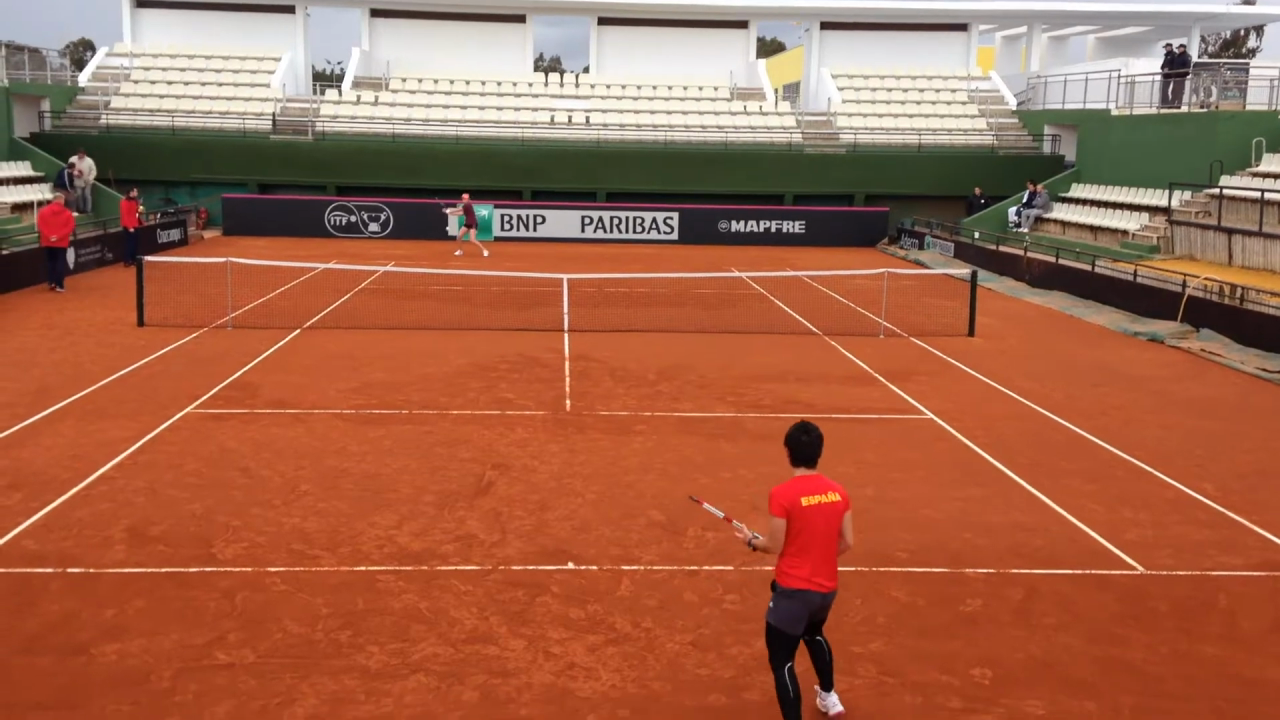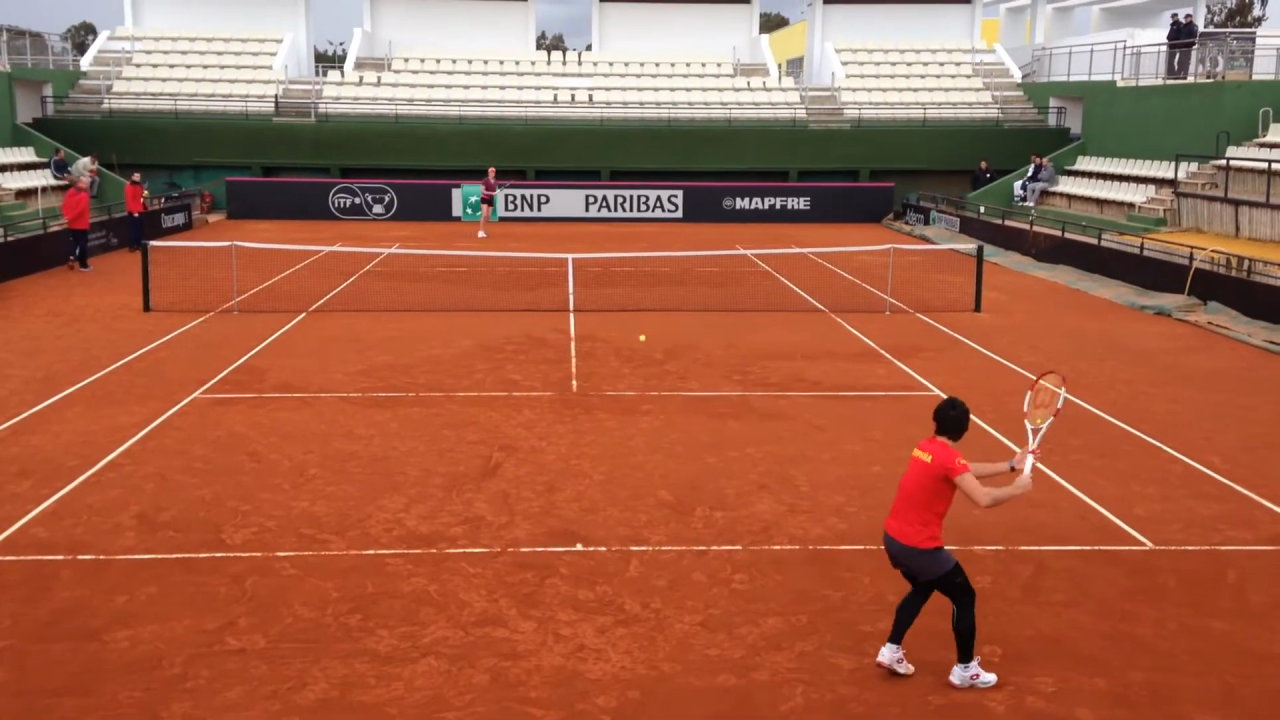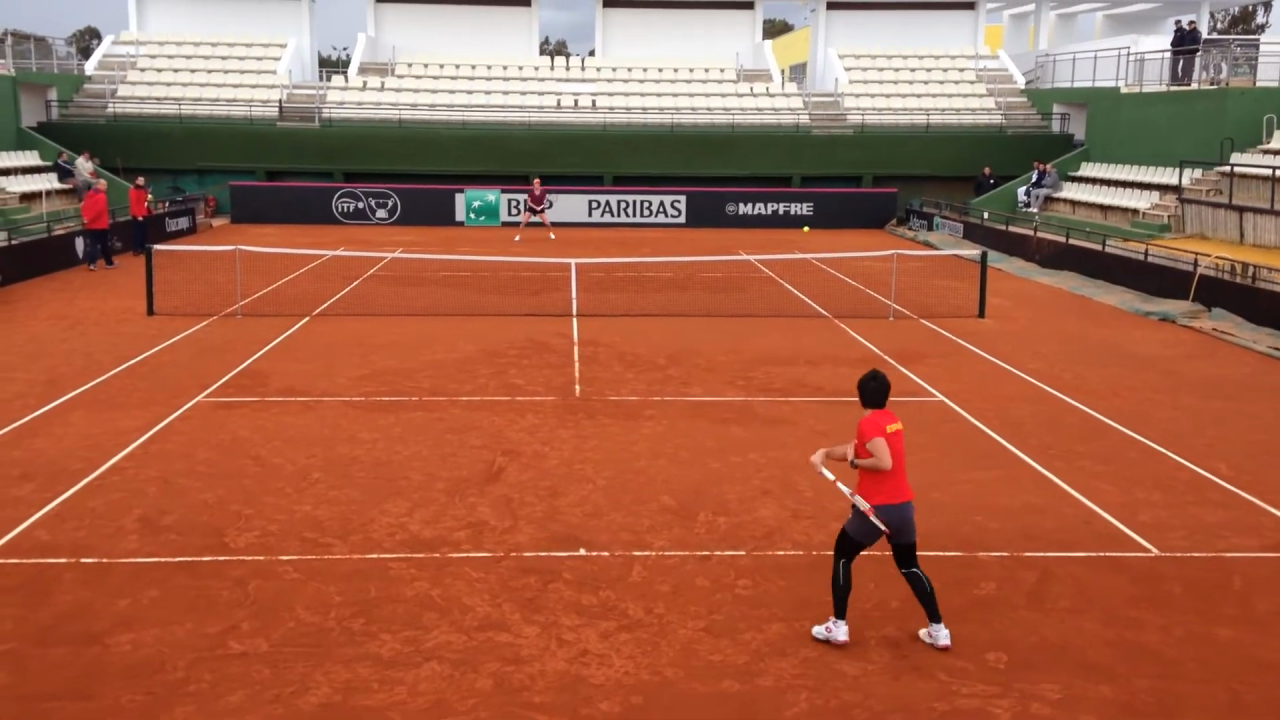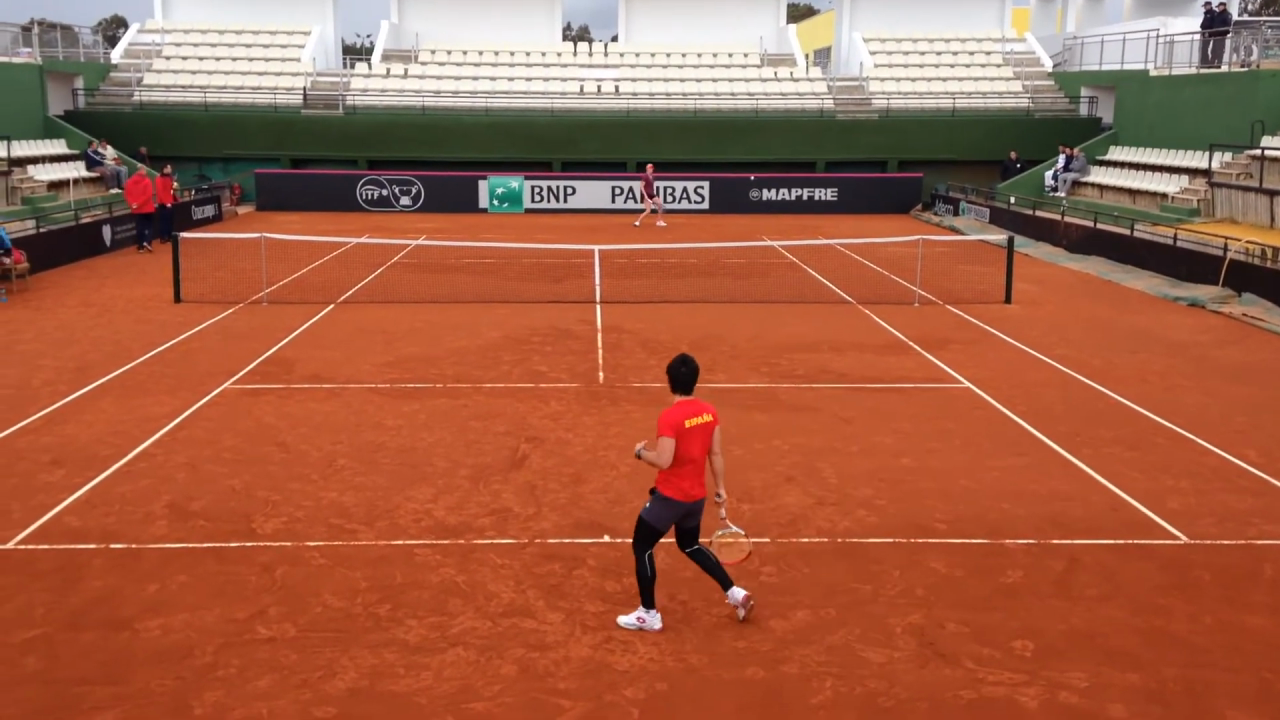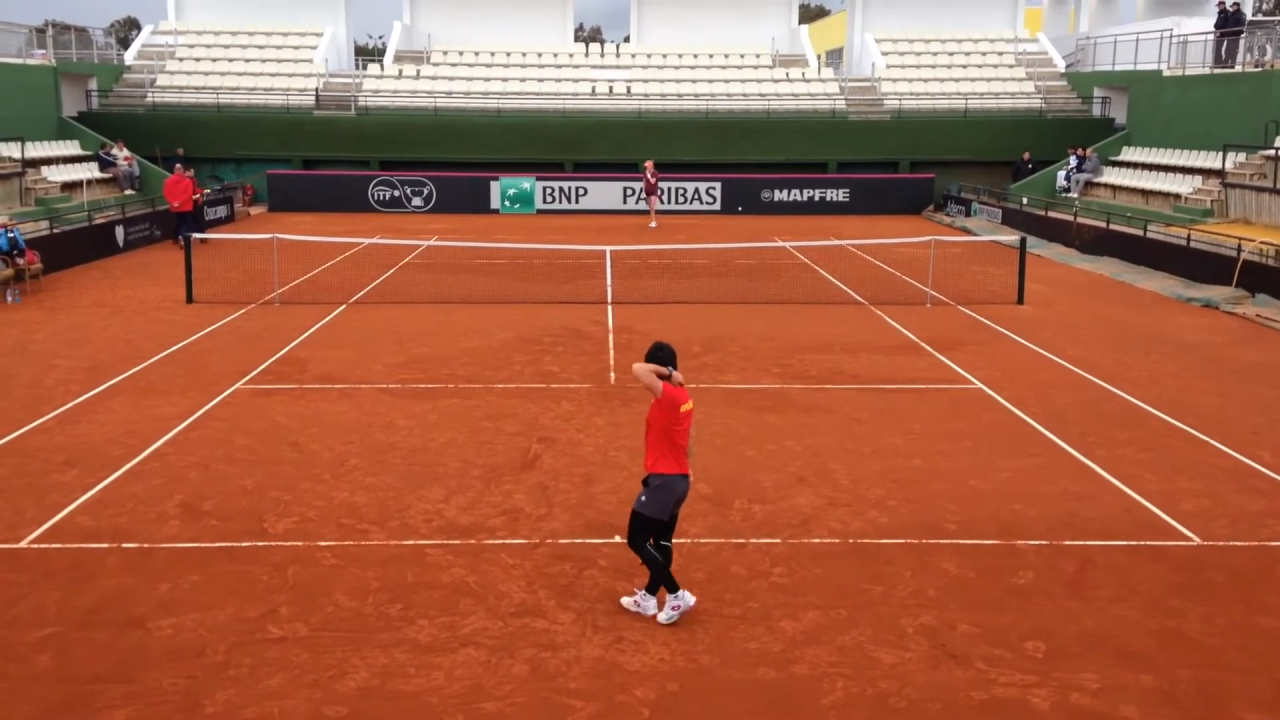
dt=1s
person 1, frame 1
left shoulder: (782, 494)
right shoulder: (838, 492)
left elbow: (775, 546)
right elbow: (846, 542)
left wrist: (751, 542)
left hip: (794, 588)
right hip: (827, 588)
left knee: (782, 662)
right knee: (813, 634)
person 1, frame 2
left shoulder: (925, 447)
right shoulder: (950, 459)
left elbow: (968, 471)
right elbow: (983, 498)
left wrist: (1009, 466)
right wrist: (1019, 488)
left hip: (892, 538)
right hip: (919, 547)
left knee: (921, 590)
right knee: (964, 598)
left ankle: (892, 651)
right ankle: (964, 669)
person 1, frame 3
left shoulder: (868, 423)
right shoulder: (892, 420)
left elbow: (885, 463)
left wrist: (853, 460)
right wrist: (827, 452)
left hip: (874, 509)
right hip: (903, 507)
left knee: (842, 559)
right knee: (910, 566)
left ankle: (838, 626)
right ankle: (938, 631)
person 1, frame 4
left shoulder: (670, 416)
right shoulder: (709, 412)
left elbow: (664, 462)
right elbow: (716, 454)
left wrist: (640, 453)
right wrist: (720, 487)
left hip: (669, 497)
right hip: (695, 497)
left knee: (642, 547)
right knee: (692, 547)
left ankle: (648, 614)
right ankle: (734, 593)
person 1, frame 5
left shoulder: (667, 395)
right shoulder: (683, 396)
left elbow: (637, 369)
left wrist: (667, 373)
left hip: (663, 481)
right hip: (678, 479)
left knee: (637, 541)
right knee: (661, 541)
left ankle: (678, 596)
right ankle: (648, 598)
